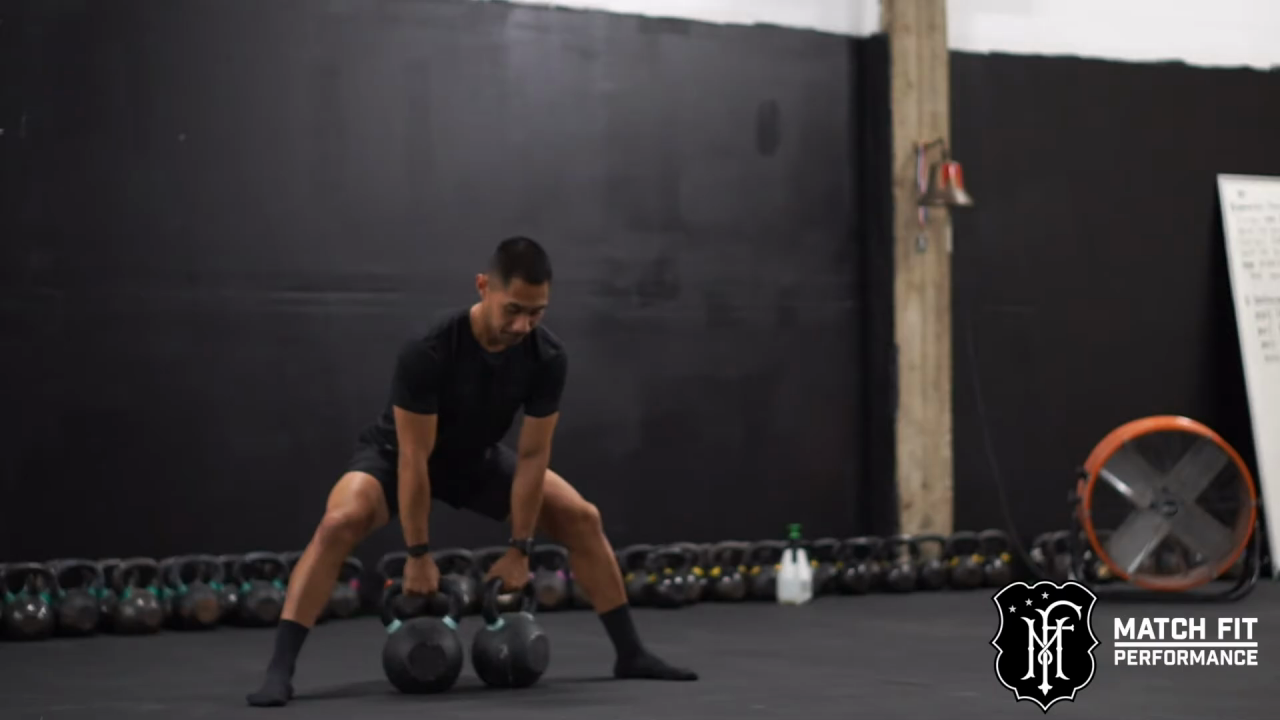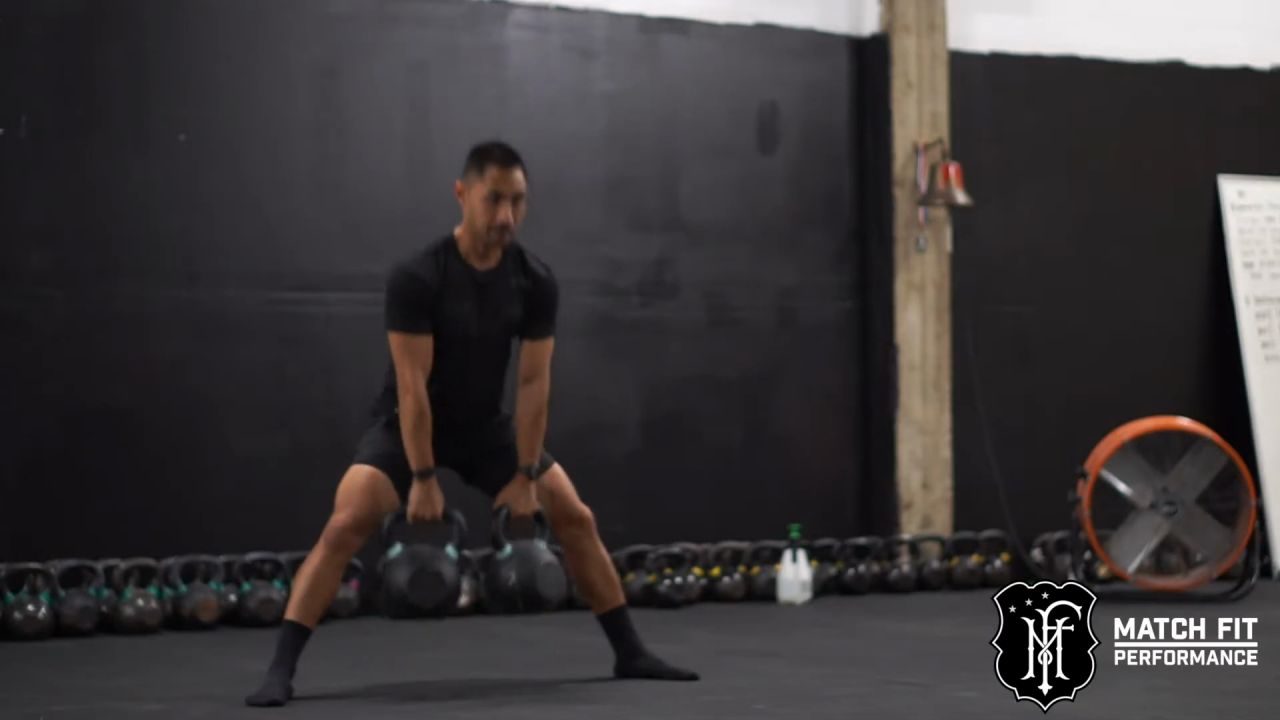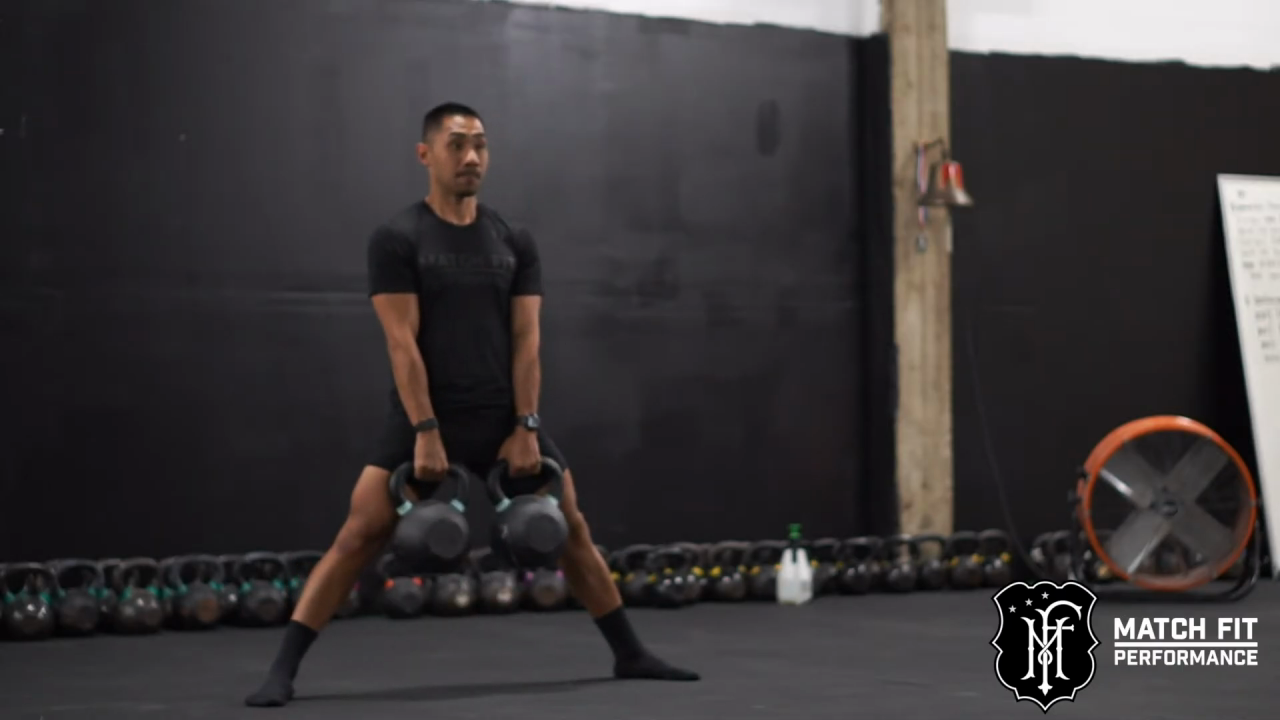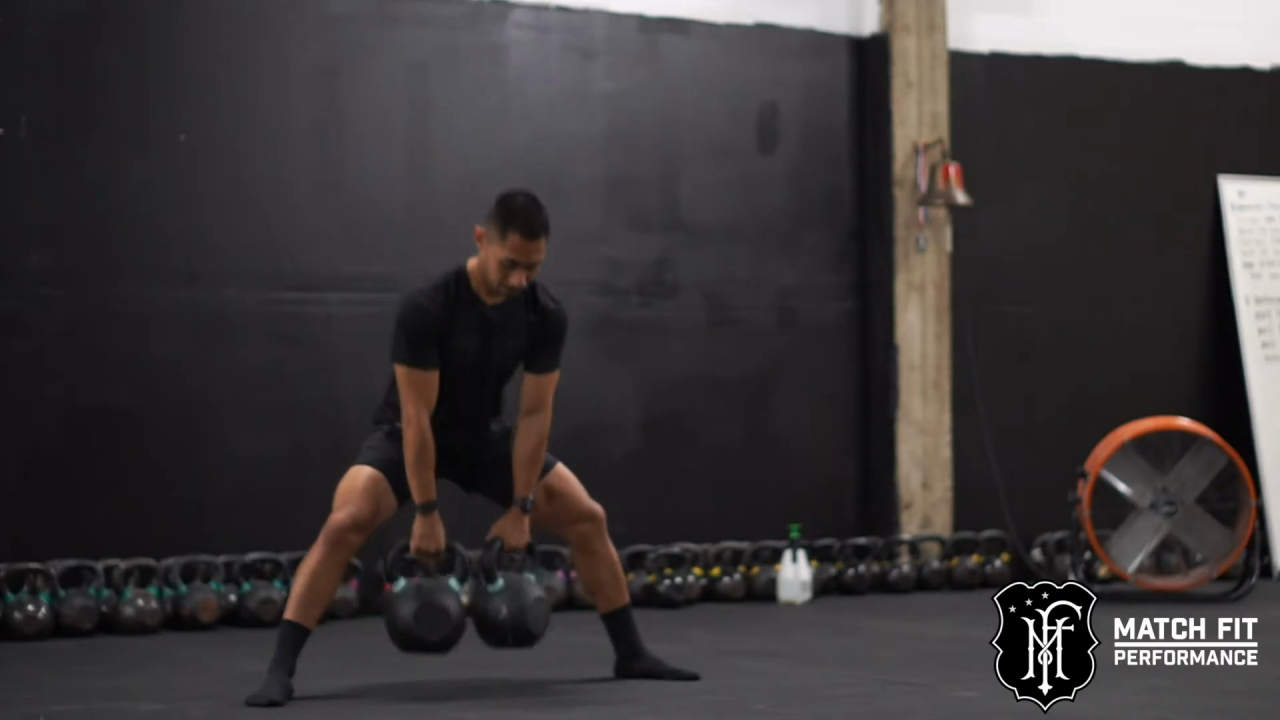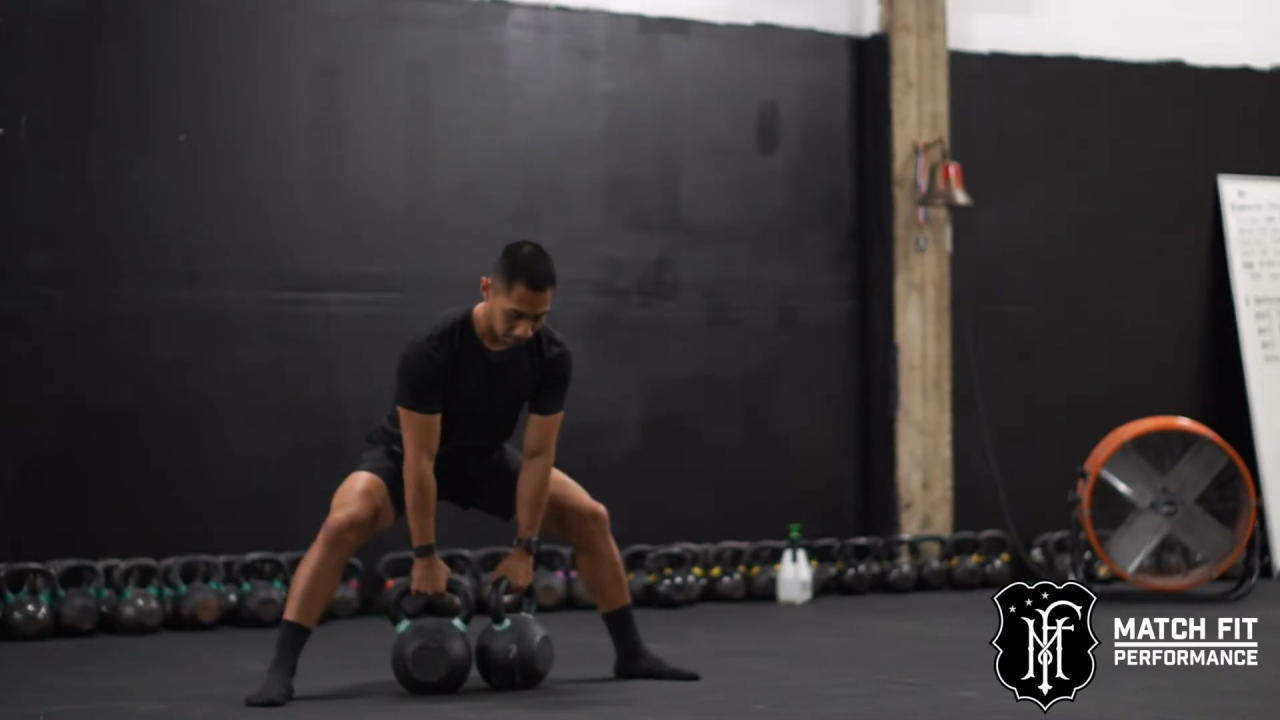
dt=1s
person 1, frame 1
left shoulder: (547, 357)
right shoulder: (426, 352)
left elbow: (533, 455)
right elbow: (413, 459)
left wrist: (518, 550)
right wrist: (419, 556)
left hip: (476, 457)
right hip: (396, 453)
left knee: (582, 518)
right knee: (338, 525)
left ankle: (631, 653)
right ankle: (280, 670)
person 1, frame 2
left shoulder: (536, 281)
right shoulder: (417, 277)
left elbow: (533, 382)
right elbow: (412, 386)
left wrist: (525, 477)
right wrist: (423, 480)
left hip: (485, 427)
right hip: (406, 424)
left knee: (577, 521)
right knee: (345, 527)
left ankle: (631, 652)
right ankle: (280, 669)
person 1, frame 3
left shoulder: (515, 243)
right shoulder: (397, 239)
left elbow: (526, 341)
right elbow: (402, 343)
left wrist: (526, 429)
right wrist: (426, 433)
left hip: (503, 420)
right hip: (425, 419)
left knee: (571, 531)
right knee: (358, 537)
left ankle: (630, 654)
right ankle: (282, 671)
person 1, frame 4
left shoulder: (546, 314)
right shoulder: (425, 308)
left elbow: (535, 413)
right elbow: (416, 418)
left wrist: (520, 510)
right wrist: (426, 514)
left hip: (484, 436)
right hip: (405, 436)
left knee: (587, 518)
right knee: (345, 524)
left ankle: (631, 653)
right ankle: (280, 669)
person 1, frame 5
left shoulder: (552, 356)
right shoulder: (429, 351)
left elbow: (538, 455)
right elbow: (419, 460)
left wrist: (524, 550)
right wrist: (426, 557)
left hip: (484, 458)
right hip: (403, 455)
left knee: (591, 518)
right knee: (344, 524)
left ankle: (631, 654)
right ankle: (281, 670)
